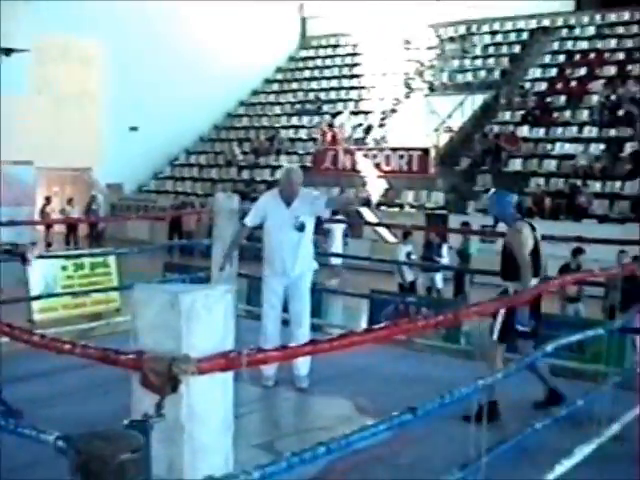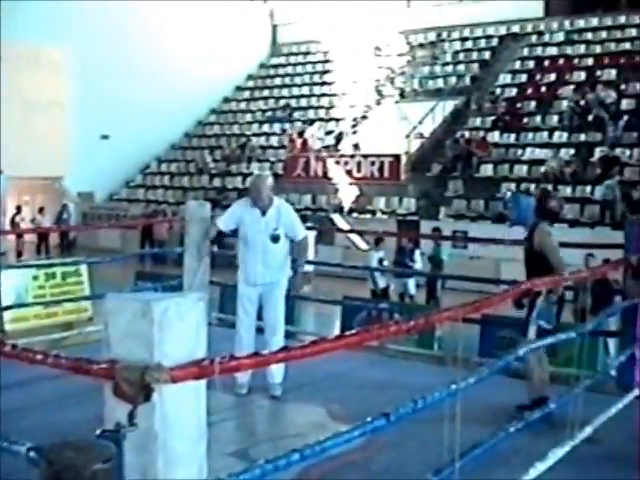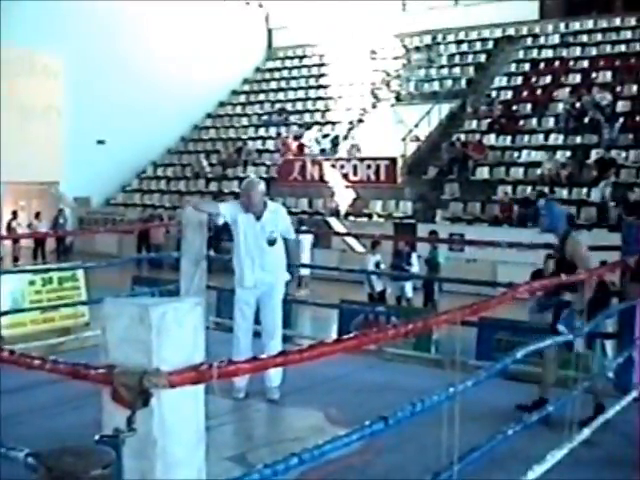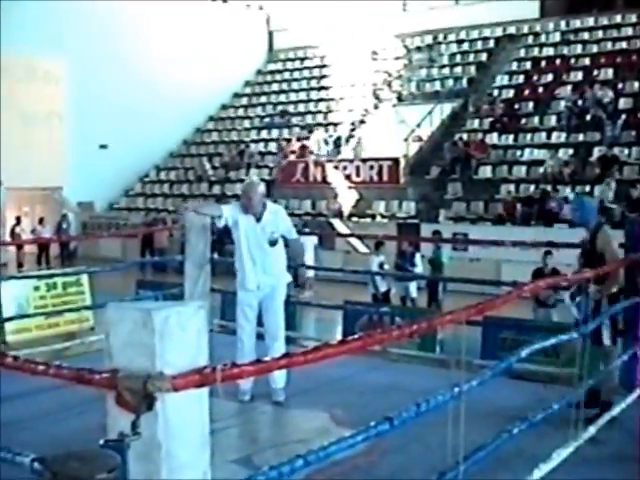
dt=0.3s
person 1, frame 1
left shoulder: (515, 231)
right shoulder: (524, 227)
left elbow: (525, 268)
left wrist: (520, 303)
left hip: (518, 294)
left knee: (496, 350)
right knee: (524, 346)
left ankle: (490, 407)
right ankle: (553, 392)
person 1, frame 2
left shoulder: (540, 232)
right shoulder: (534, 231)
left elbow: (560, 267)
left wrist: (551, 298)
left hip: (546, 295)
right hip: (540, 293)
right knee: (535, 349)
left ankle: (536, 399)
right ankle: (540, 397)
person 1, frame 3
left shoulder: (573, 242)
right shoulder: (562, 241)
left wrist: (578, 307)
left hip: (578, 306)
right knee: (550, 353)
left ankle: (599, 407)
right ankle: (542, 400)
person 1, frame 4
left shoulder: (603, 235)
right shoulder: (591, 234)
left elbow: (616, 273)
left wrist: (598, 294)
right wrist: (588, 290)
left hip: (604, 300)
right hip: (595, 298)
left knee: (606, 351)
right knee: (590, 346)
left ankle: (606, 403)
right ankle: (594, 394)
person 2, frame 1
left shoulder: (309, 199)
right shoulder: (267, 200)
left elbow: (330, 203)
right elbow: (247, 226)
left wrist: (345, 201)
right wrist: (230, 251)
left hip: (301, 271)
right hip: (273, 270)
left knee: (300, 321)
right knee: (270, 320)
left ankle: (301, 372)
right ankle: (268, 370)
person 2, frame 2
left shoulder: (284, 210)
right shoulder: (241, 207)
left elbow: (301, 239)
right elbow: (219, 225)
left wrist: (299, 265)
left hip: (275, 279)
right hip: (248, 278)
left knee: (275, 329)
right knee: (244, 328)
left ankle: (275, 380)
right ankle: (242, 378)
person 2, frame 3
left shoulder: (278, 212)
right shoulder: (235, 210)
left elbow: (291, 239)
right elbow: (215, 207)
left wrist: (294, 266)
right wrist: (194, 203)
left hip: (272, 282)
right hip: (245, 281)
left knee: (272, 332)
right knee: (241, 332)
left ankle: (272, 383)
right ankle: (239, 382)
person 2, frame 4
left shoulder: (278, 213)
right shoulder: (236, 212)
left elbow: (293, 239)
right elbow: (218, 210)
left wrist: (300, 266)
left hip: (275, 283)
right hip: (248, 283)
left knee: (275, 334)
right knee: (245, 335)
left ankle: (278, 385)
right ankle: (245, 385)
